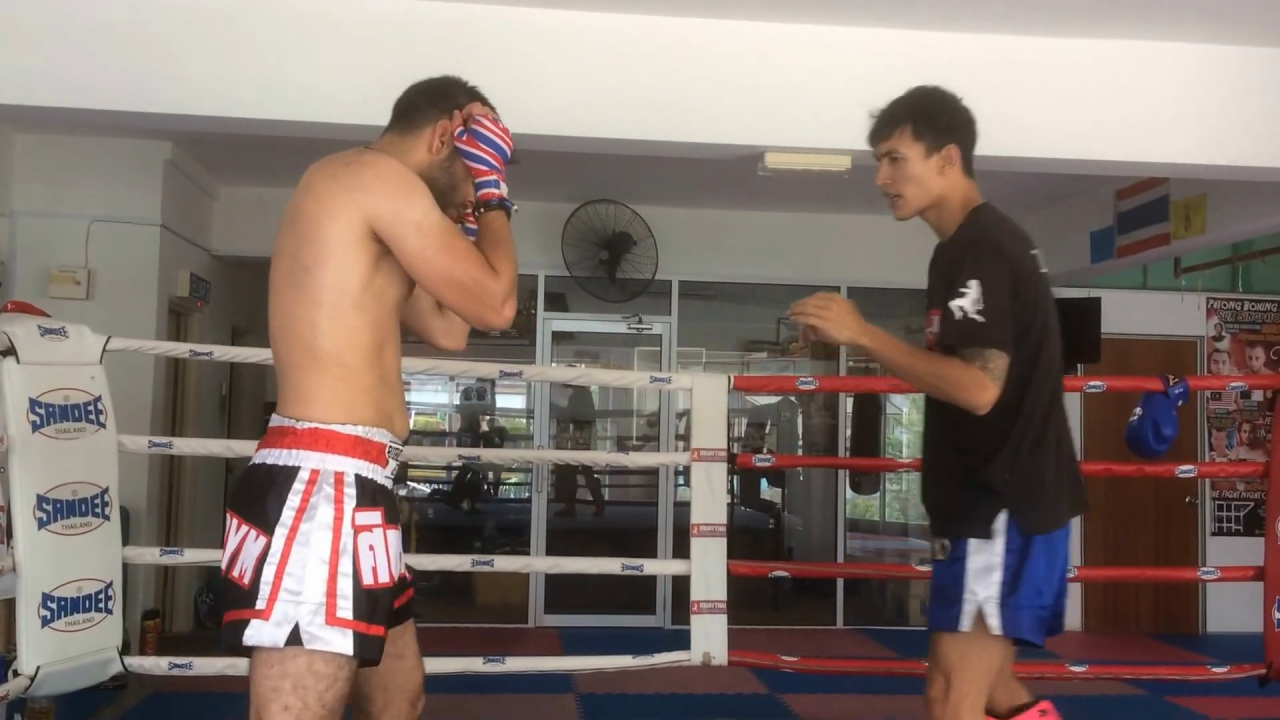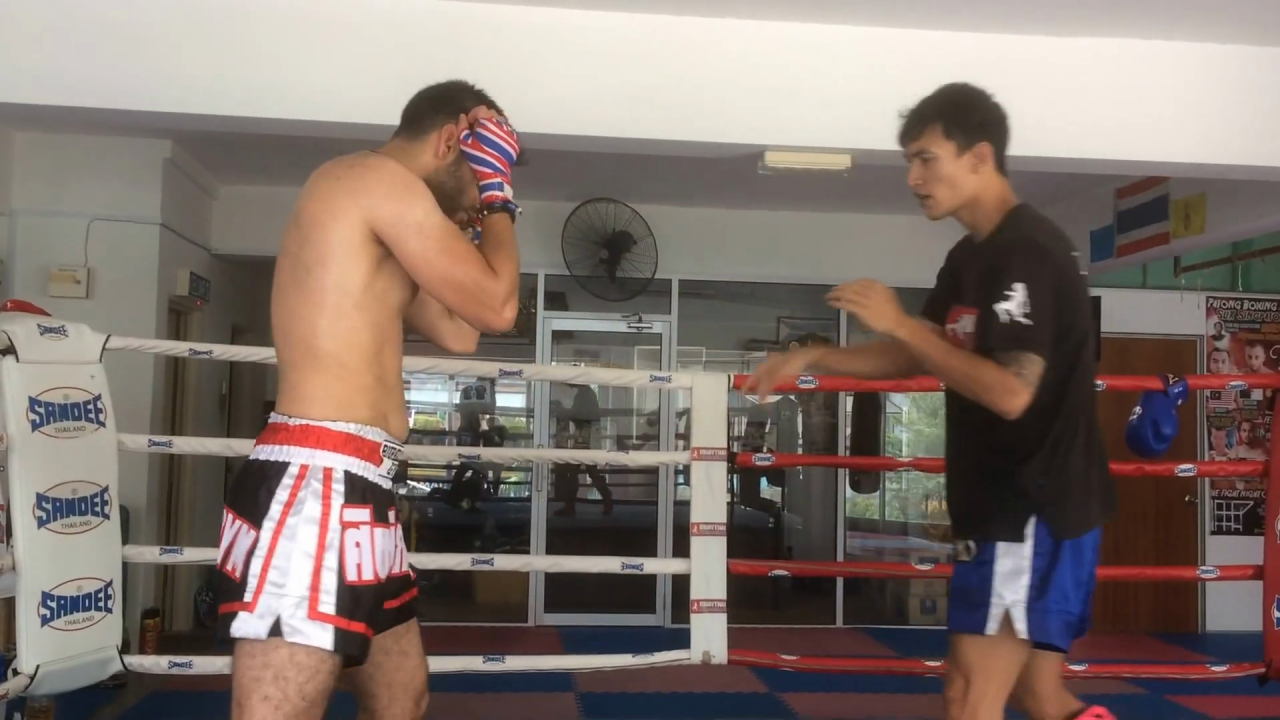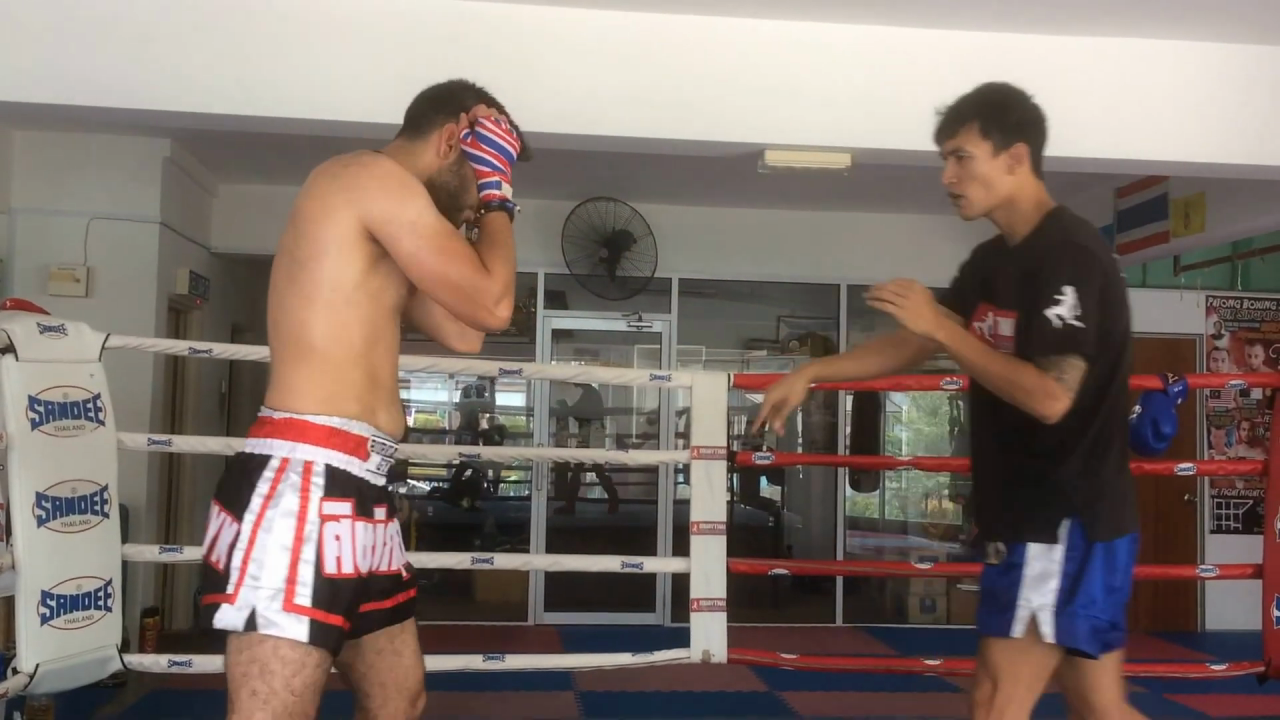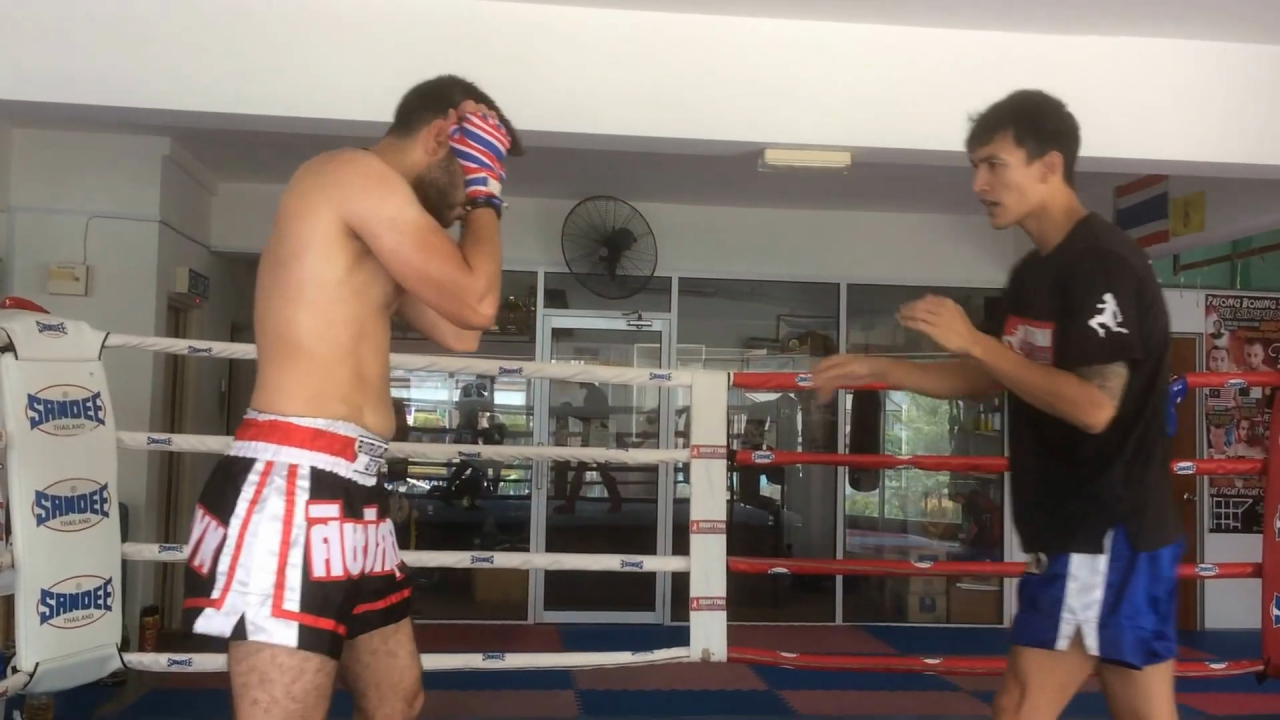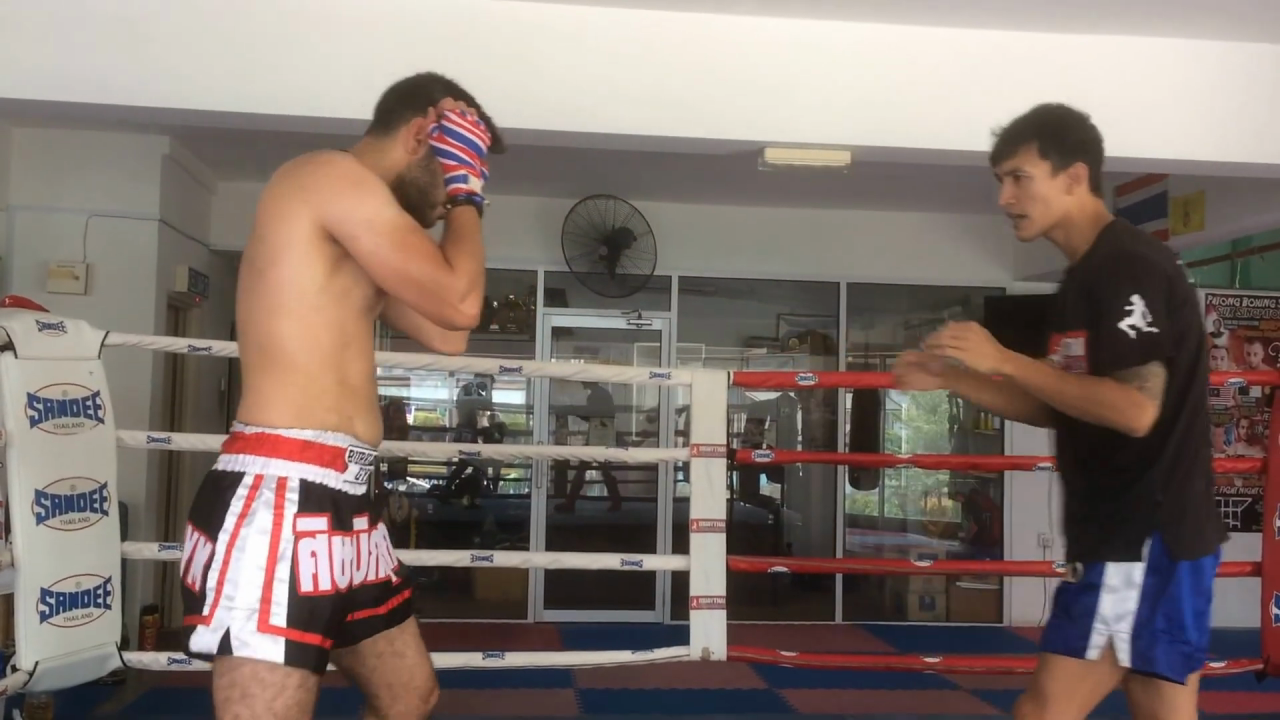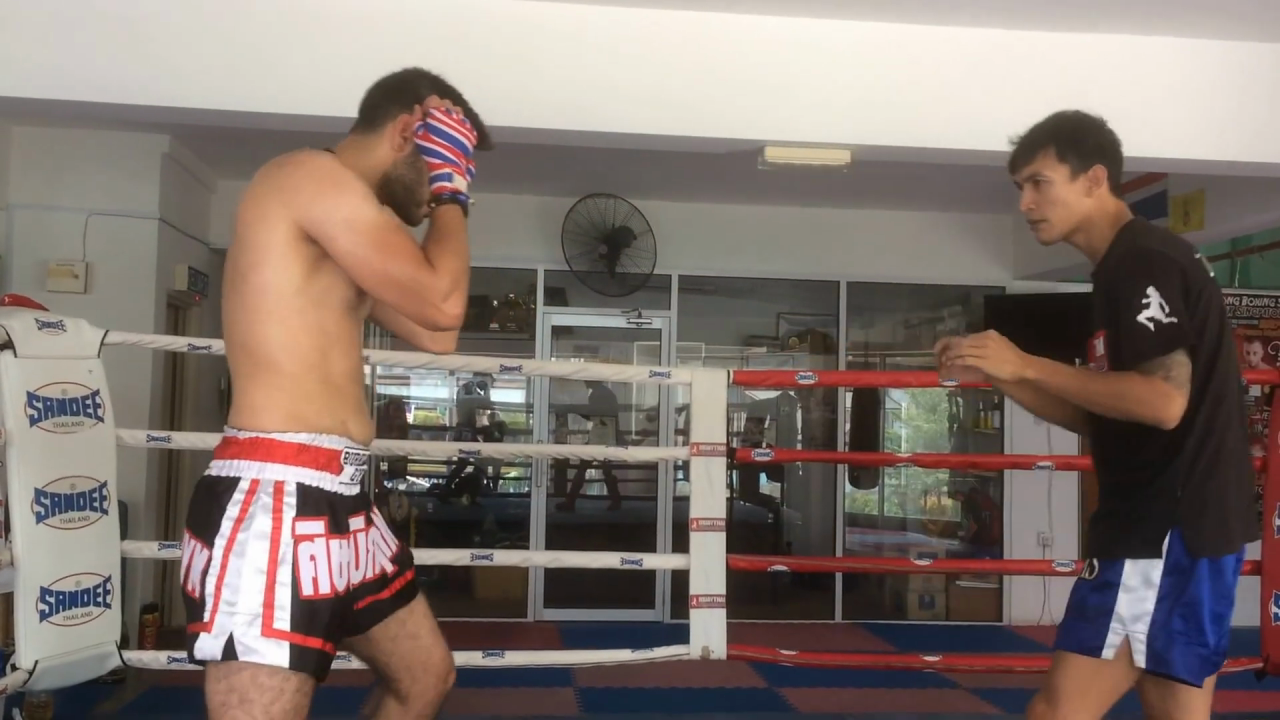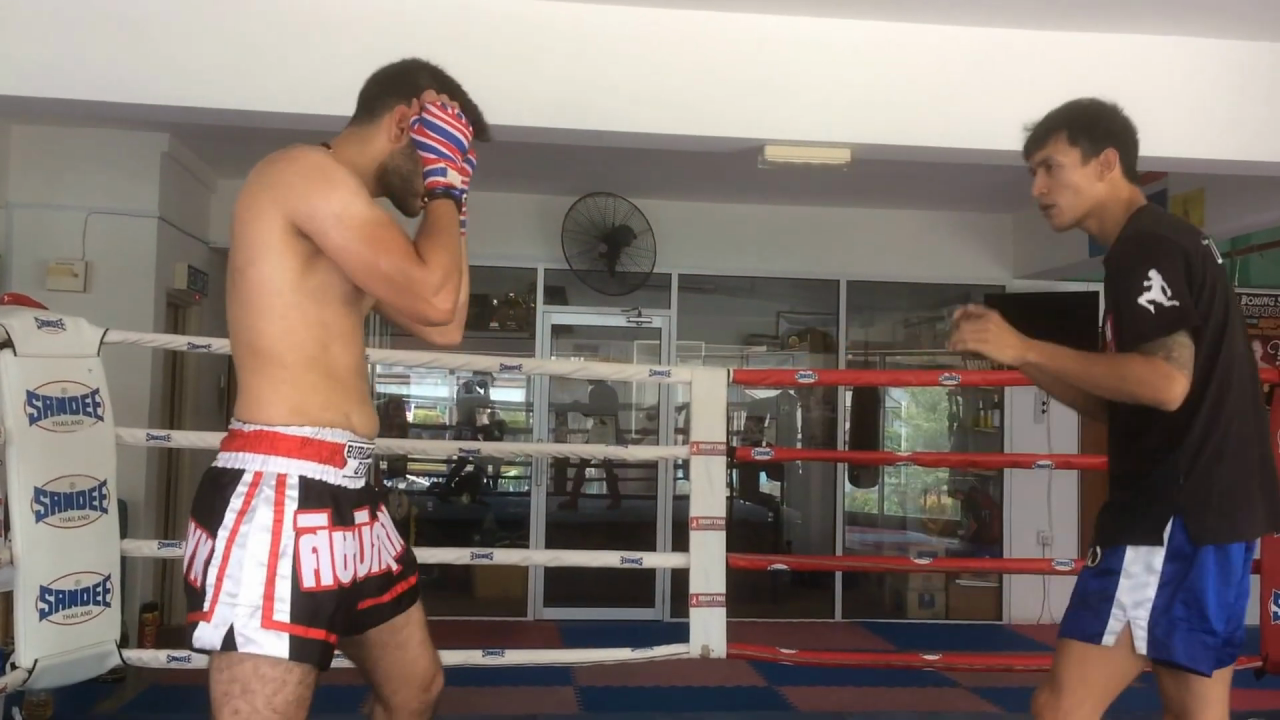
dt=0.1s
person 1, frame 1
left shoulder: (358, 200)
right shoulder: (375, 175)
left elbow: (447, 328)
right elbow: (494, 304)
left wrist: (465, 215)
right wrist: (491, 188)
left hip: (347, 488)
right hip: (322, 486)
person 1, frame 2
left shoulder: (362, 203)
right shoulder: (379, 178)
left elbow: (457, 331)
right elbow: (495, 306)
left wrist: (472, 217)
right wrist: (497, 191)
left hip: (347, 488)
right hip: (316, 484)
person 1, frame 3
left shoulder: (374, 214)
right shoulder: (377, 176)
left elbow: (463, 334)
right elbow: (491, 304)
left wrist: (480, 211)
right wrist: (498, 193)
left hip: (351, 487)
right hip: (304, 481)
person 1, frame 4
left shoulder: (364, 213)
right shoulder: (359, 172)
left elbow: (458, 333)
right elbow: (475, 302)
left wrist: (471, 206)
right wrist: (486, 190)
left hip: (344, 489)
right hip: (293, 482)
person 1, frame 5
left shoulder: (360, 228)
right shoulder: (336, 175)
left elbow: (445, 336)
right elbow: (458, 304)
left wrist: (457, 204)
right wrist: (464, 189)
left hip: (338, 499)
right hip: (280, 495)
person 1, frame 6
left shoulder: (345, 222)
right shoulder: (313, 175)
left elbow: (435, 336)
right elbow: (441, 304)
left wrist: (444, 203)
right wrist: (451, 189)
left hip: (334, 500)
right hip: (275, 499)
person 1, frame 7
left shoulder: (348, 216)
right shoulder: (308, 172)
left elbow: (446, 327)
right elbow: (432, 298)
left wrist: (452, 202)
right wrist: (442, 180)
left hip: (344, 492)
right hip: (282, 491)
person 2, frame 1
left shoulder: (983, 252)
right shoulder: (957, 250)
left elbow: (979, 389)
right elbow: (943, 367)
left wrist: (861, 331)
right wrist: (845, 344)
left hip: (1002, 508)
right hip: (1004, 504)
person 2, frame 2
left shoulder: (1028, 253)
right shoulder: (973, 256)
left elbow: (1009, 392)
right elbow: (914, 357)
left wrist: (900, 323)
right wrist: (814, 359)
left hip: (1031, 513)
right hip: (1027, 508)
person 2, frame 3
left shoulder: (1070, 255)
right shoulder: (996, 258)
left elbow: (1050, 397)
right elbow: (919, 350)
left wrist: (940, 324)
right wrist: (818, 372)
left hip: (1062, 518)
right hip: (1047, 515)
person 2, frame 4
left shoulder: (1104, 263)
right shoulder: (1035, 271)
left elbow: (1095, 405)
right elbow: (979, 378)
left wrist: (975, 342)
right wrist: (876, 370)
left hip: (1104, 528)
right hip: (1089, 525)
person 2, frame 5
left shoulder: (1126, 268)
right shoulder: (1087, 278)
left elbow: (1133, 410)
right elbow: (1055, 408)
left wrist: (1001, 359)
right wrist: (949, 376)
left hip: (1140, 536)
right hip: (1150, 533)
person 2, frame 6
left shoulder: (1146, 263)
right shoulder: (1119, 275)
left elbow: (1164, 401)
right elbow: (1095, 414)
left wrist: (1026, 365)
right wrist: (995, 375)
left hip: (1162, 532)
right hip: (1181, 530)
person 2, frame 7
left shoulder: (1147, 246)
right shoulder: (1165, 248)
left elbow: (1163, 382)
right elbow: (1112, 401)
left wrist: (1026, 348)
right wrist: (1017, 357)
left hip: (1172, 514)
right hip: (1210, 513)
